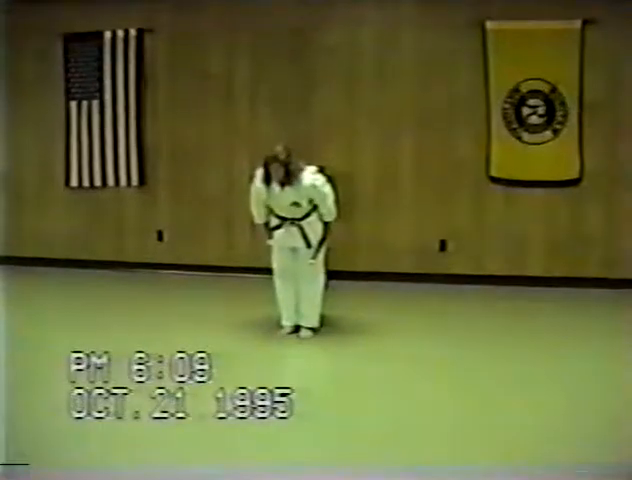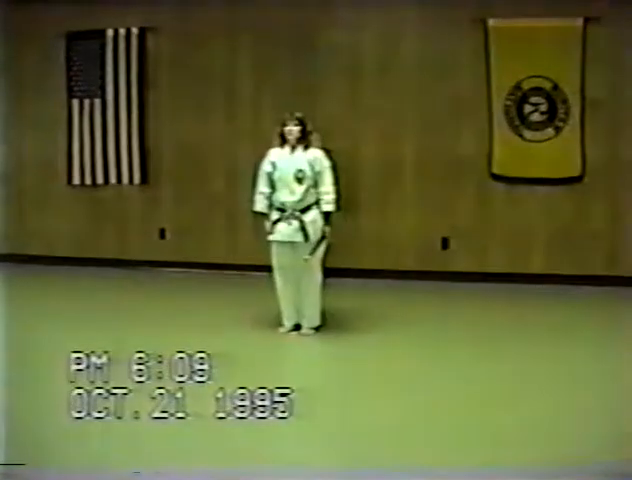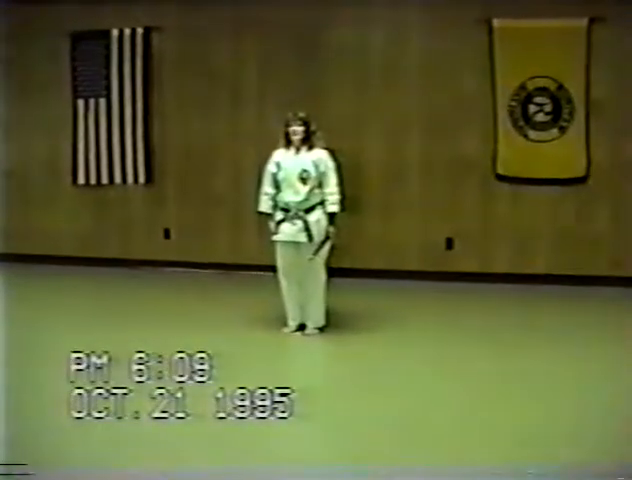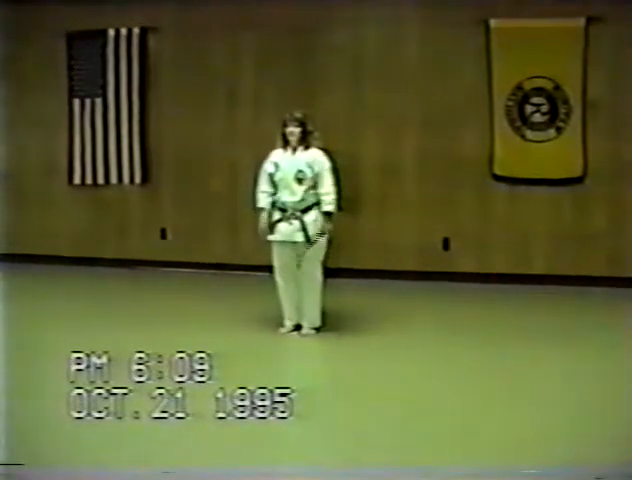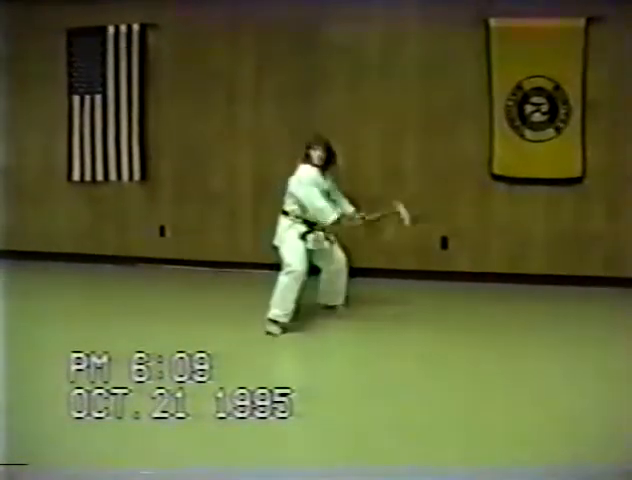
dt=1s
person 1, frame 1
left shoulder: (309, 181)
right shoulder: (260, 183)
left elbow: (326, 201)
right elbow: (258, 206)
left wrist: (326, 226)
right wrist: (265, 226)
left hip: (309, 226)
right hip: (281, 227)
left knee: (310, 273)
right knee: (282, 273)
left ankle: (309, 322)
right ankle: (289, 321)
person 1, frame 2
left shoulder: (316, 156)
right shoulder: (273, 155)
left elbow: (326, 189)
right elbow: (263, 188)
left wrist: (327, 220)
right wrist: (266, 218)
left hip: (308, 220)
right hip: (281, 220)
left knee: (309, 271)
right knee: (283, 270)
left ankle: (310, 321)
right ankle: (290, 320)
person 1, frame 3
left shoulder: (320, 156)
right shoulder: (278, 157)
left elbow: (331, 190)
right elbow: (268, 189)
left wrist: (331, 221)
right wrist: (270, 218)
left hip: (313, 221)
right hip: (285, 221)
left knee: (313, 271)
right knee: (287, 271)
left ankle: (315, 321)
right ankle: (294, 320)
person 1, frame 4
left shoulder: (317, 156)
right shoulder: (274, 157)
left elbow: (327, 188)
right elbow: (264, 185)
left wrist: (327, 217)
right wrist: (264, 212)
left hip: (310, 221)
right hip: (281, 221)
left knee: (309, 273)
right knee: (283, 272)
left ankle: (310, 321)
right ankle: (290, 320)
person 1, frame 5
left shoulder: (324, 175)
right shoulder: (304, 173)
left elbow: (336, 198)
right elbow: (314, 202)
left wrist: (351, 212)
right wrist: (336, 218)
left hip: (315, 229)
right hip: (294, 228)
left knee: (337, 262)
right knee: (295, 268)
left ankle: (330, 299)
right ankle: (276, 318)
